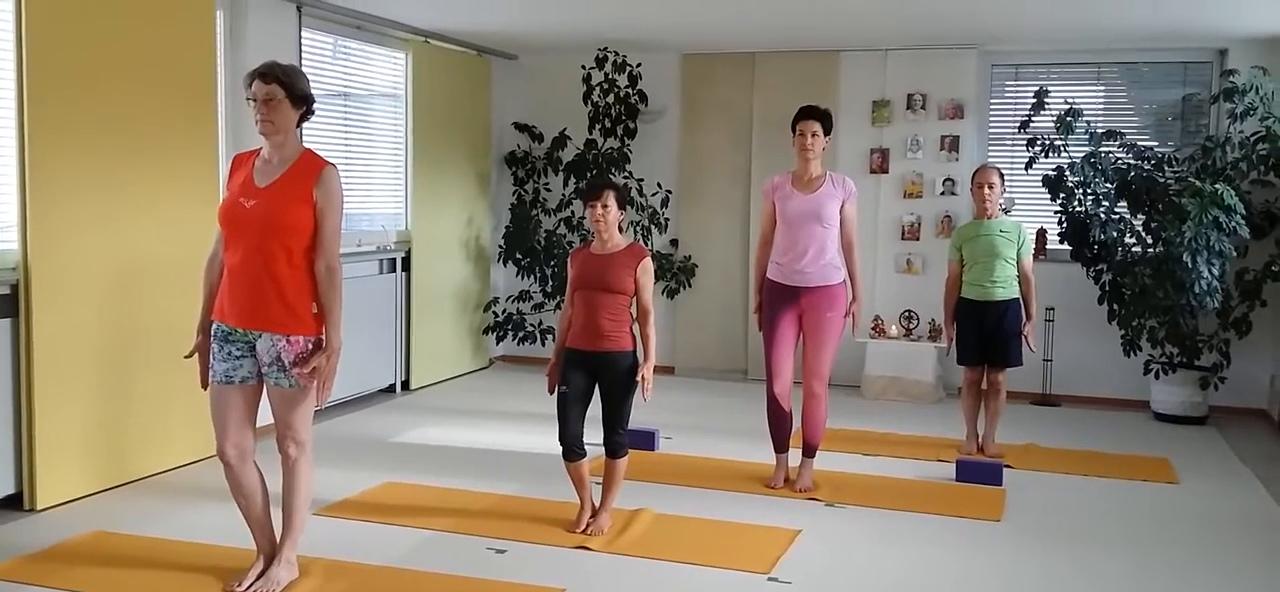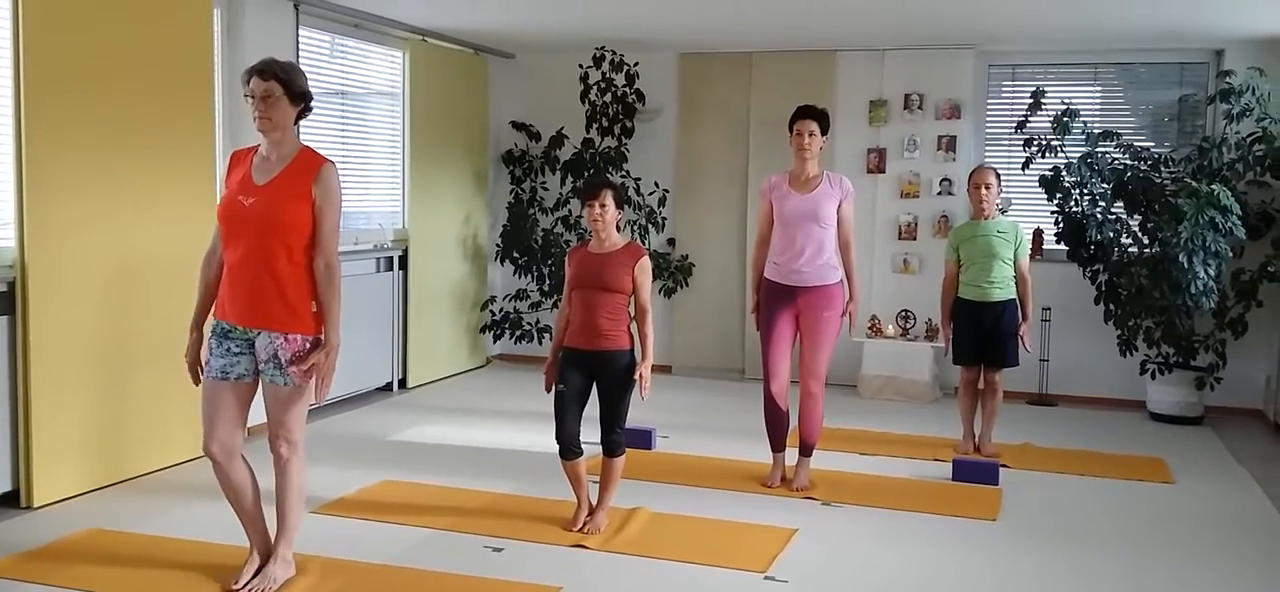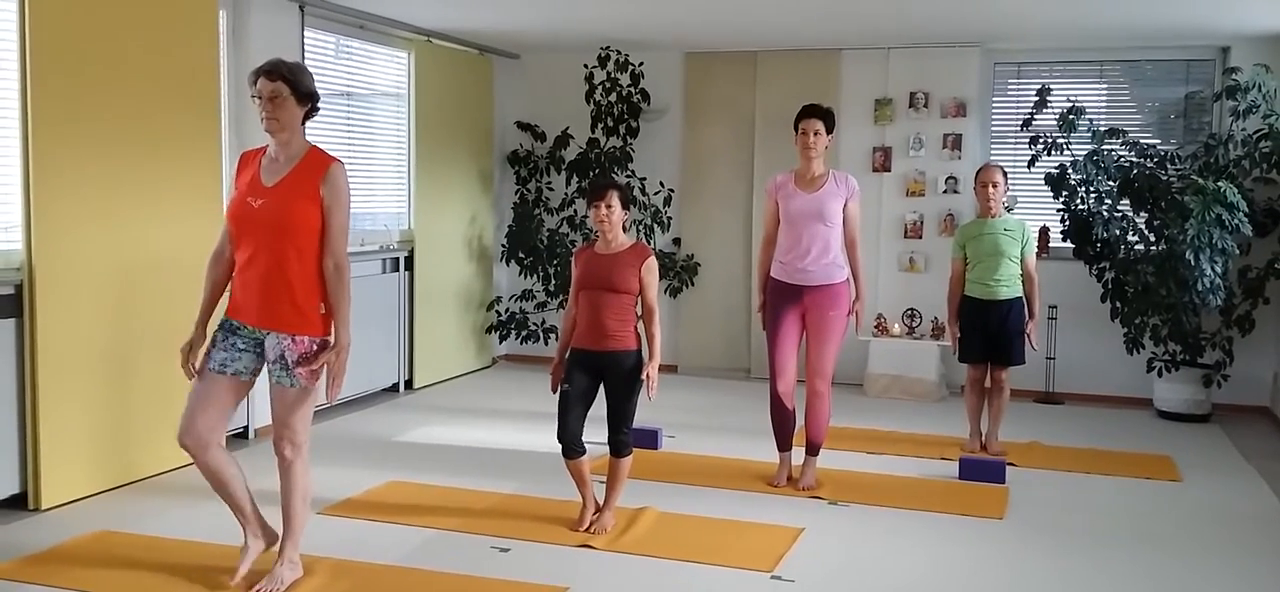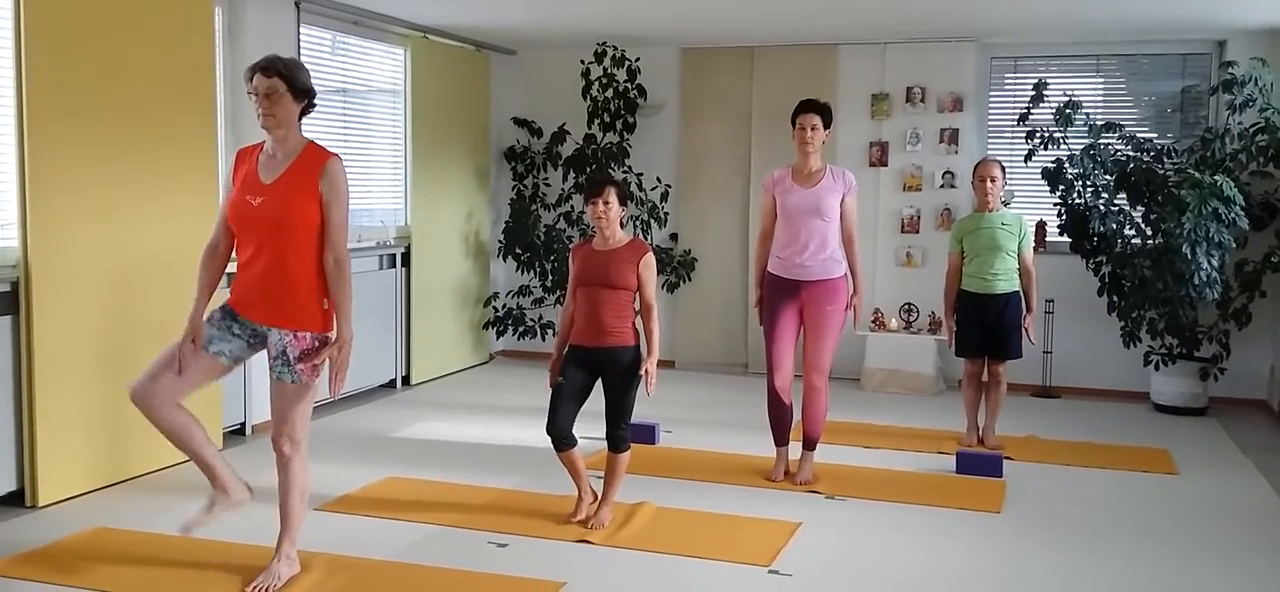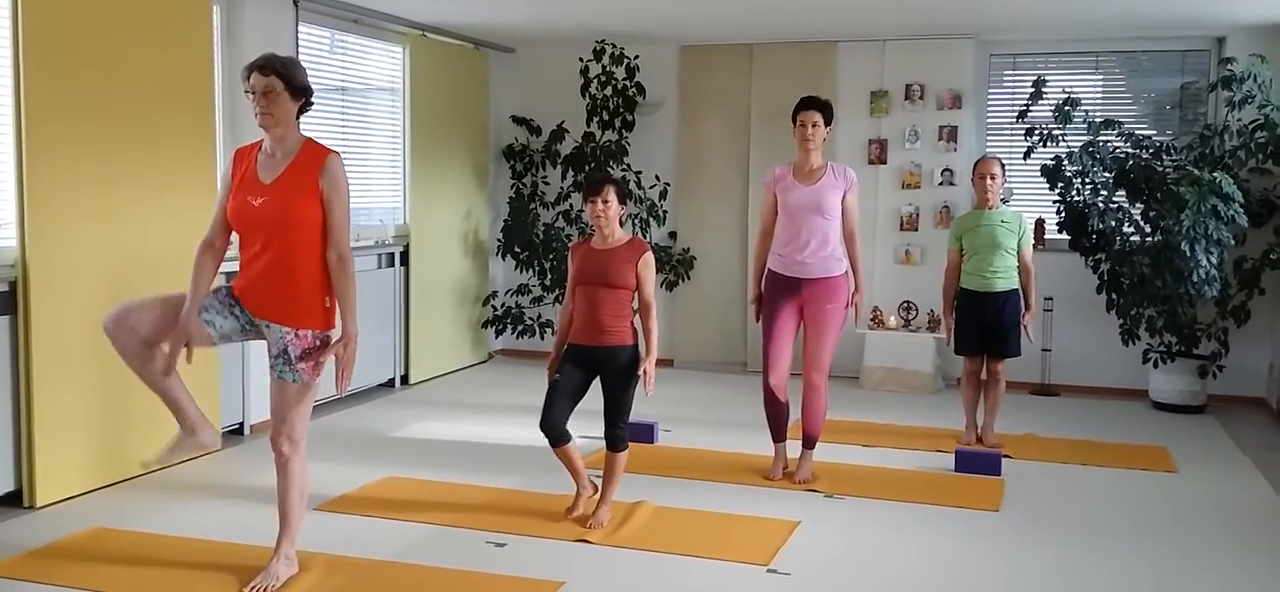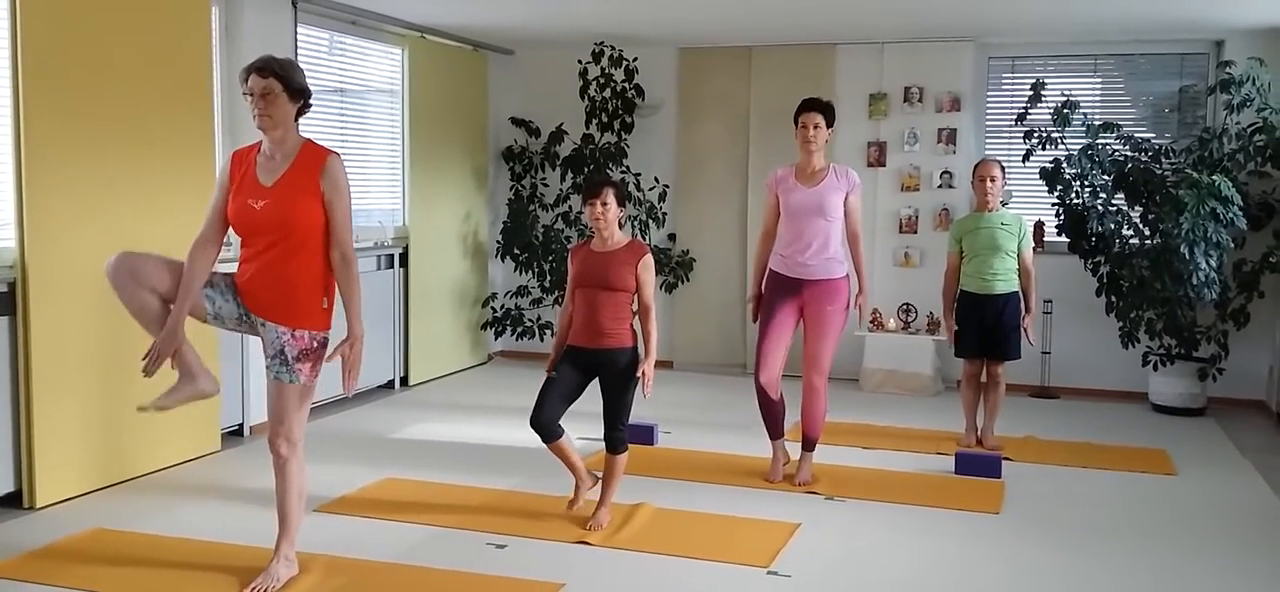
dt=0.2s
person 1, frame 1
left shoulder: (320, 175)
right shoulder: (238, 166)
left elbow: (327, 264)
right elbow: (220, 254)
left wrist: (332, 343)
right wrist: (203, 328)
left hip: (291, 332)
right hip: (232, 329)
left knee: (292, 446)
right knee: (231, 449)
person 1, frame 2
left shoulder: (318, 172)
right shoulder: (236, 163)
left elbow: (326, 261)
right elbow: (217, 251)
left wrist: (331, 340)
right wrist: (197, 326)
left hip: (290, 330)
right hip: (231, 326)
left knee: (285, 445)
right knee: (219, 446)
right ankle: (258, 546)
person 1, frame 3
left shoulder: (327, 173)
right shoulder: (246, 164)
left elbow: (336, 262)
right elbow: (225, 251)
left wrist: (341, 339)
right wrist: (200, 325)
left hip: (298, 329)
right hip: (241, 323)
left knee: (289, 446)
right knee: (196, 436)
right ankle: (256, 531)
person 1, frame 4
left shoulder: (325, 167)
right shoulder: (242, 161)
left elbow: (336, 255)
right elbow: (219, 246)
left wrist: (343, 333)
right wrist: (195, 317)
left hip: (299, 323)
right hip: (243, 312)
left knee: (288, 441)
right knee: (148, 393)
right ankle: (228, 485)
person 1, frame 5
left shoulder: (324, 165)
right shoulder: (240, 161)
left elbow: (339, 253)
right elbow: (213, 243)
left wrist: (349, 330)
right wrist: (187, 314)
left hip: (301, 319)
right hip: (243, 303)
left knee: (286, 439)
right knee: (121, 324)
right ankle: (196, 427)
person 1, frame 6
left shoulder: (324, 166)
right shoulder: (237, 163)
left elbow: (343, 253)
right elbow: (208, 242)
left wrist: (355, 331)
right wrist: (177, 315)
left hip: (298, 318)
right hip: (243, 299)
left knee: (284, 440)
right knee: (123, 269)
right ankle: (194, 373)
person 2, frame 1
left shoulder: (842, 187)
right shoulder: (776, 186)
left elbow: (849, 243)
right elbow: (765, 242)
left wrist: (856, 294)
right wrist: (756, 292)
left hip: (826, 292)
right hip: (781, 290)
left knee: (816, 383)
right knee: (777, 382)
left ankle: (807, 465)
right ankle: (781, 462)
person 2, frame 2
left shoulder: (839, 187)
right shoulder: (773, 186)
left elbow: (846, 243)
right elbow: (762, 241)
left wrist: (853, 294)
right wrist: (754, 292)
left hip: (823, 291)
right hip: (778, 290)
left knee: (813, 383)
right knee: (774, 382)
left ankle: (804, 464)
right ankle: (777, 461)
person 2, frame 3
left shoulder: (845, 185)
right shoulder: (779, 185)
left elbow: (852, 242)
right elbow: (768, 241)
left wrist: (860, 293)
right wrist: (761, 292)
left hip: (829, 290)
right hip: (784, 289)
left knee: (819, 382)
right knee: (781, 381)
left ankle: (810, 464)
right ankle: (784, 460)
person 2, frame 4
left shoulder: (842, 180)
right shoulder: (776, 180)
left elbow: (849, 236)
right elbow: (765, 236)
left wrist: (857, 287)
right wrist: (758, 287)
left hip: (827, 285)
right hip: (782, 284)
left knee: (816, 377)
right knee: (778, 377)
left ankle: (807, 458)
right ankle: (781, 455)
person 2, frame 5
left shoulder: (844, 177)
right shoulder: (777, 177)
left elbow: (851, 233)
right elbow: (766, 233)
left wrist: (859, 284)
right wrist: (756, 285)
left hip: (828, 283)
right hip: (782, 282)
left knee: (816, 375)
right knee: (774, 375)
left ankle: (806, 457)
right ankle: (779, 452)
person 2, frame 6
left shoulder: (846, 179)
right shoulder: (779, 179)
left elbow: (854, 235)
right elbow: (767, 234)
left wrist: (863, 286)
right wrist: (755, 285)
left hip: (829, 285)
right hip: (783, 282)
left knee: (816, 377)
right knee: (766, 373)
left ankle: (806, 459)
right ankle: (778, 450)
person 3, frame 1
left shoulder: (638, 257)
right shoulder: (577, 256)
left elbow: (646, 313)
right elbow: (568, 309)
left wrist: (649, 361)
right wrist: (556, 356)
left hip: (619, 357)
right hip: (577, 356)
left knee: (615, 436)
right knee: (569, 436)
left ankle: (605, 510)
right ankle: (586, 505)
person 3, frame 2
left shoulder: (636, 256)
right shoulder: (575, 255)
left elbow: (644, 311)
right elbow: (565, 308)
left wrist: (647, 359)
right wrist: (553, 355)
left hip: (616, 356)
right hip: (576, 355)
left knee: (612, 435)
right knee: (565, 435)
left ankle: (602, 509)
right ankle: (582, 503)
person 3, frame 3
left shoulder: (642, 256)
right shoulder: (581, 256)
left elbow: (651, 312)
right elbow: (572, 309)
left wrist: (654, 359)
right wrist: (559, 356)
left hip: (623, 356)
right hip: (583, 355)
left knee: (619, 435)
right knee: (568, 434)
left ankle: (609, 509)
right ankle: (588, 503)
person 3, frame 4
left shoulder: (640, 253)
right shoulder: (578, 252)
left elbow: (649, 307)
right elbow: (570, 305)
left wrist: (652, 356)
right wrist: (557, 352)
left hip: (621, 352)
right hip: (581, 352)
left knee: (617, 430)
right knee: (557, 426)
left ankle: (606, 504)
right ankle: (585, 494)
person 3, frame 5
left shoulder: (640, 251)
right shoulder: (577, 251)
left elbow: (648, 307)
right elbow: (569, 304)
left wrist: (651, 355)
right wrist: (556, 350)
left hip: (620, 352)
right hip: (579, 350)
left knee: (615, 429)
right knee: (551, 422)
left ankle: (605, 503)
right ankle: (584, 486)
person 3, frame 6
left shoulder: (639, 254)
right shoulder: (577, 253)
left elbow: (647, 310)
right elbow: (569, 306)
left wrist: (649, 358)
right wrist: (555, 351)
left hip: (619, 354)
right hip: (578, 352)
left knee: (615, 431)
right knee: (542, 419)
left ankle: (604, 506)
right ankle: (583, 477)
person 4, frame 1
left shoulder: (1017, 230)
right shoulder: (961, 233)
left elbow: (1026, 277)
right elbow: (953, 280)
left wrist: (1030, 318)
right wrist: (948, 320)
left hip: (1006, 308)
right hip: (970, 307)
left knee: (997, 378)
right knee: (972, 376)
left ankle: (989, 437)
right ankle: (971, 436)
person 4, frame 2
left shoulder: (1014, 231)
right shoulder: (958, 234)
left elbow: (1023, 277)
right elbow: (950, 280)
left wrist: (1026, 318)
right wrist: (945, 320)
left hip: (1002, 308)
right hip: (967, 307)
left knee: (994, 378)
right knee: (968, 376)
left ankle: (986, 437)
right ankle: (967, 435)
person 4, frame 3
left shoulder: (1020, 229)
right shoulder: (964, 232)
left elbow: (1030, 275)
right elbow: (957, 278)
left wrist: (1033, 316)
right wrist: (952, 319)
left hip: (1009, 306)
right hip: (973, 306)
left knee: (1000, 376)
right knee: (975, 374)
left ankle: (993, 435)
right ankle: (974, 434)
person 4, frame 4
left shoulder: (1018, 223)
right shoulder: (962, 226)
left elbow: (1027, 269)
right elbow: (954, 272)
left wrist: (1030, 310)
right wrist: (948, 313)
left hip: (1006, 300)
right hip: (971, 300)
left knee: (997, 370)
right knee: (972, 368)
left ankle: (990, 429)
right ankle: (971, 428)
person 4, frame 5
left shoulder: (1018, 221)
right shoulder: (961, 223)
left elbow: (1026, 267)
right elbow: (952, 269)
left wrist: (1029, 308)
right wrist: (947, 310)
left hip: (1006, 298)
right hip: (970, 298)
left knee: (996, 368)
right knee: (971, 367)
left ankle: (989, 428)
right ankle: (970, 426)
person 4, frame 6
left shoulder: (1017, 223)
right shoulder: (961, 225)
left elbow: (1027, 270)
right elbow: (952, 271)
left wrist: (1029, 311)
right wrist: (947, 312)
left hip: (1005, 301)
right hip: (970, 300)
left knee: (996, 370)
right knee: (971, 369)
left ankle: (988, 430)
right ankle: (970, 428)
